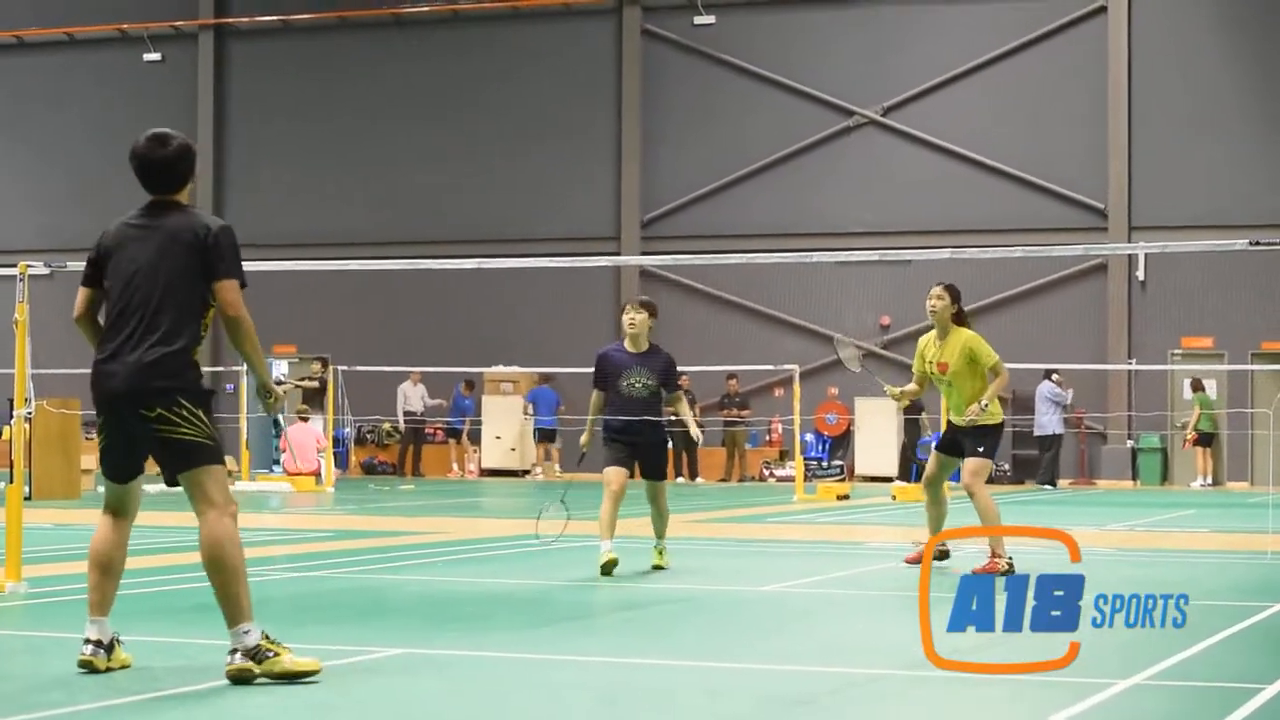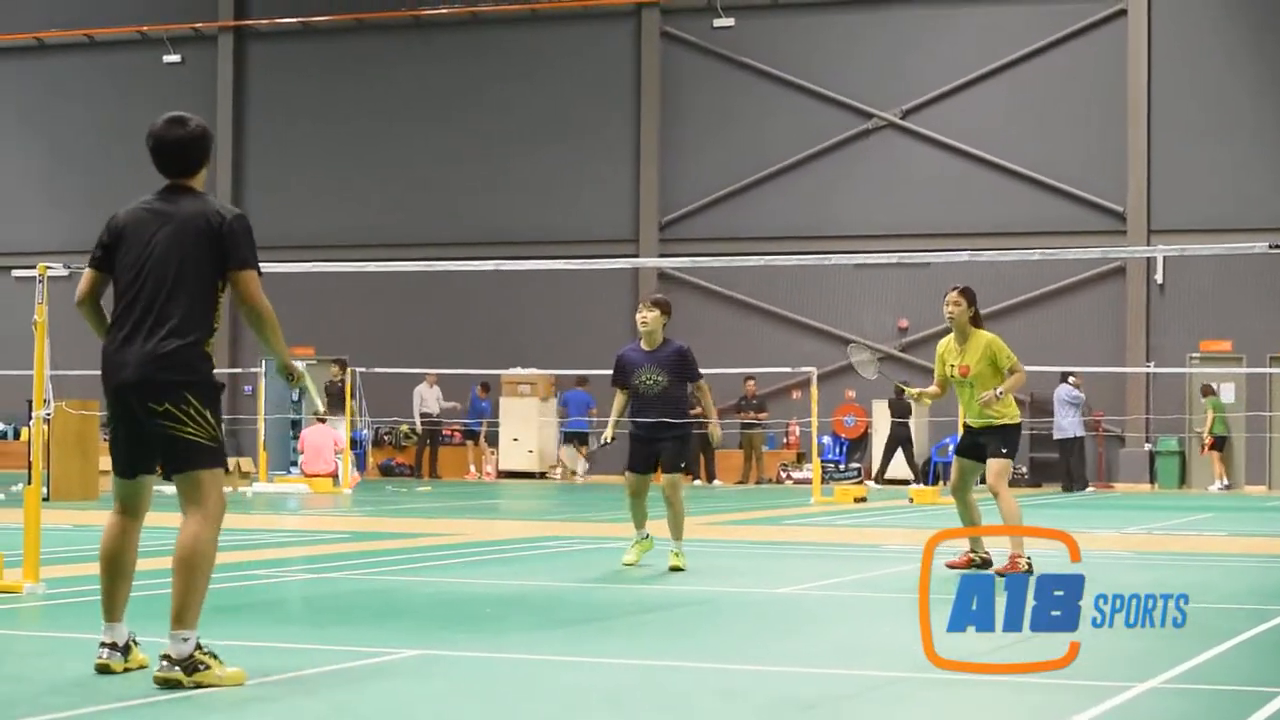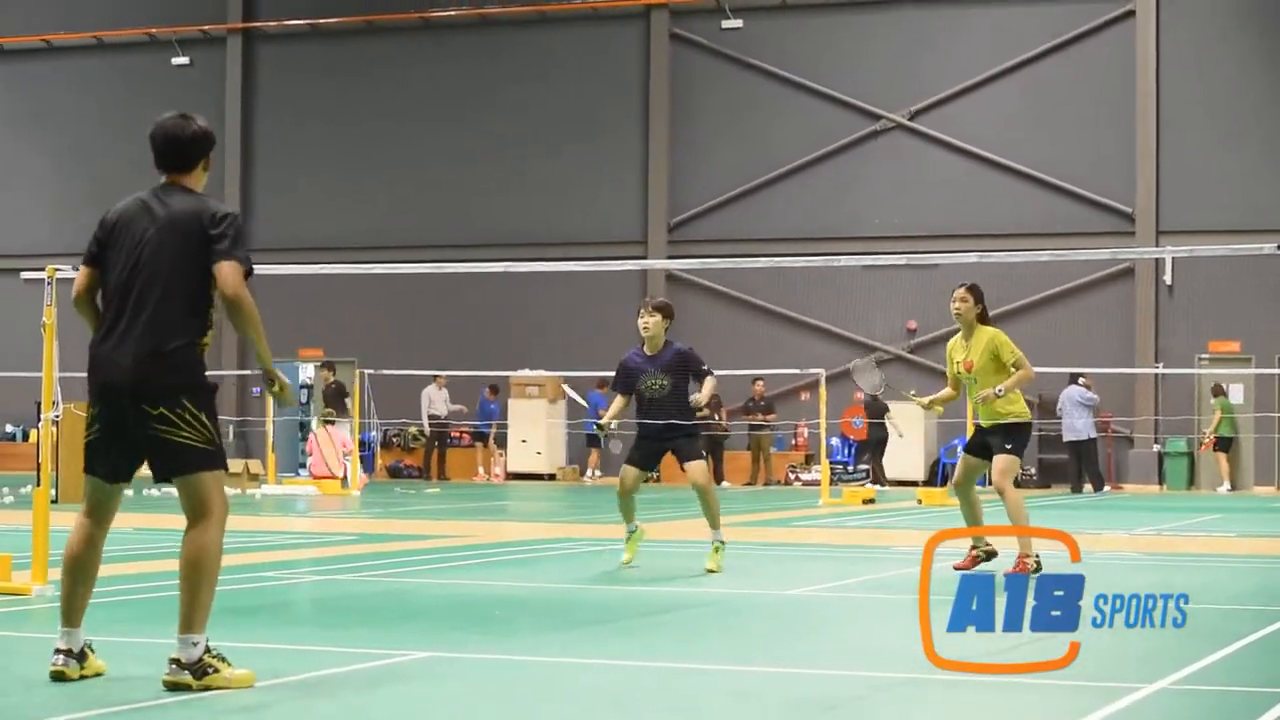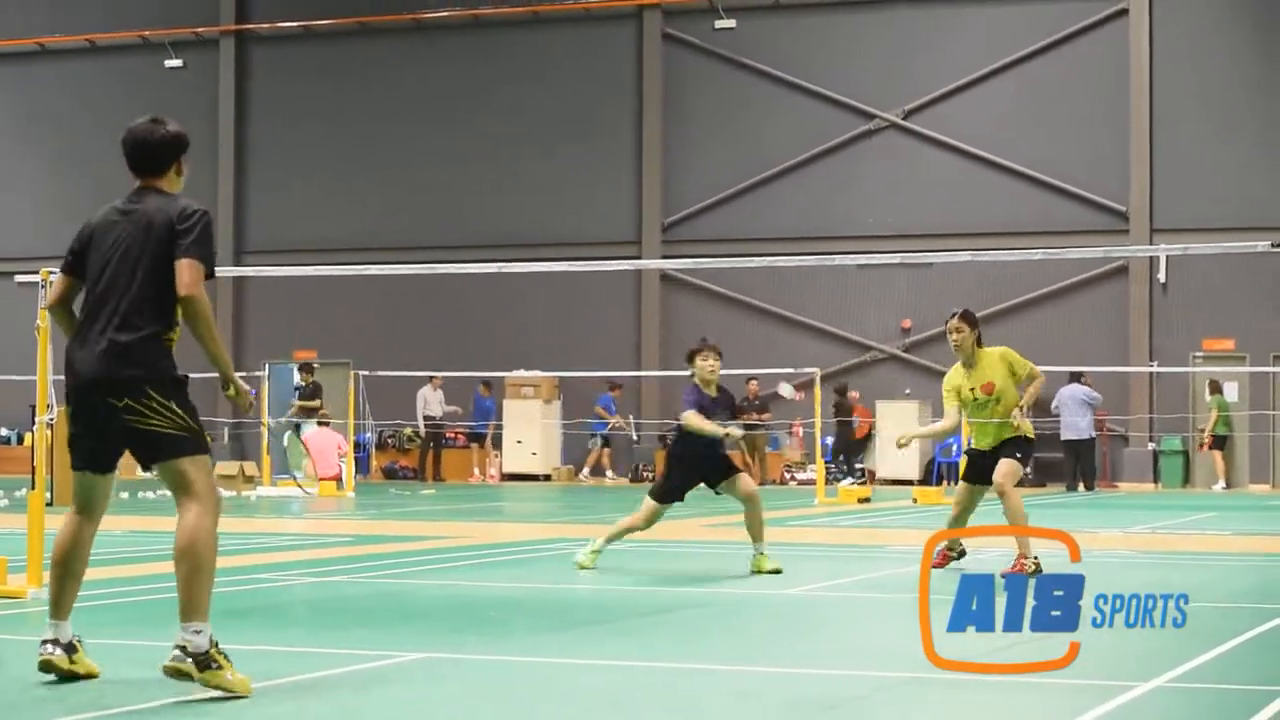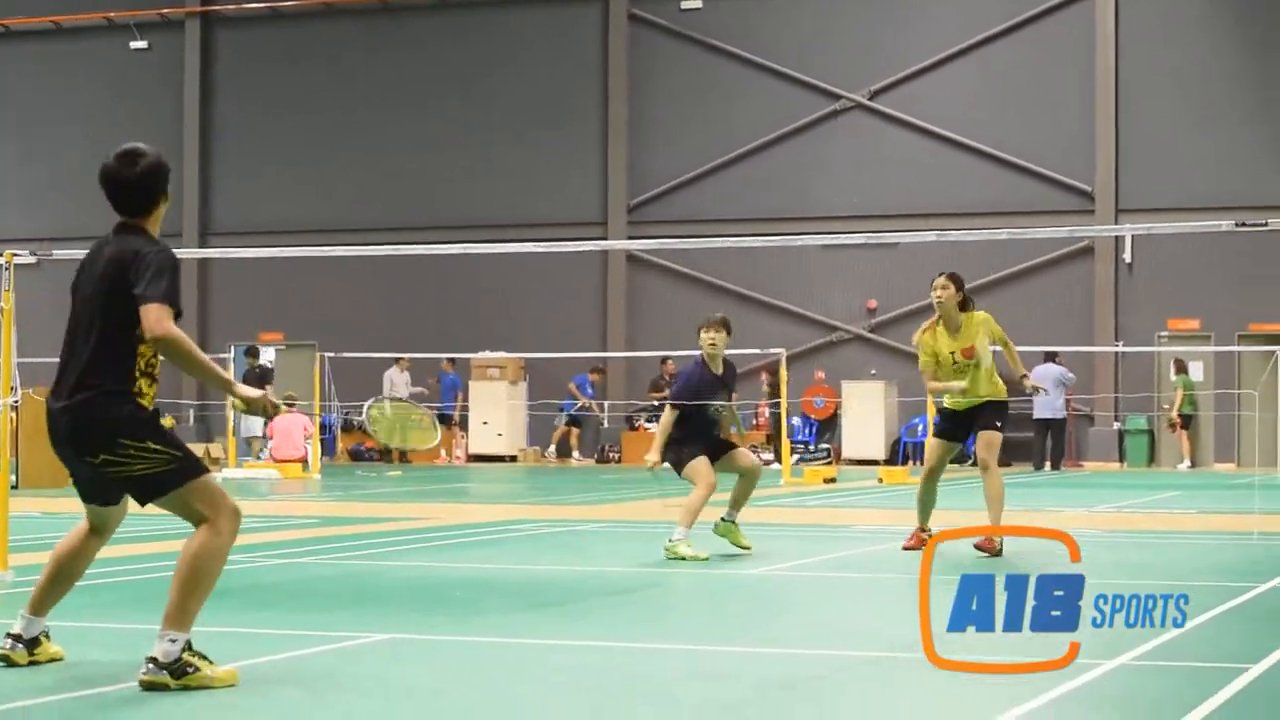
dt=0.4s
person 1, frame 1
left shoulder: (113, 235)
right shoulder: (210, 232)
left elbow: (82, 314)
right elbow: (232, 312)
right wrist: (265, 380)
left hip: (110, 384)
right hip: (168, 384)
left knee: (117, 507)
right knee: (216, 507)
left ankle: (97, 639)
right ankle: (248, 645)
person 1, frame 2
left shoulder: (124, 218)
right shoulder: (224, 220)
left elbow: (85, 297)
right elbow: (252, 300)
right wrist: (285, 359)
left hip: (121, 376)
right hip: (179, 375)
left knee: (127, 506)
right knee: (203, 507)
left ankle: (114, 642)
right ankle: (181, 653)
person 1, frame 3
left shoulder: (119, 214)
right shoulder: (215, 217)
left elbow: (81, 294)
right elbow: (233, 291)
right wrist: (269, 366)
left hip: (108, 378)
right hip: (172, 379)
left knee: (95, 511)
right knee: (208, 510)
left ankle: (69, 647)
right ankle: (190, 657)
person 1, frame 4
left shoulder: (99, 221)
right shoulder: (187, 215)
left elbow: (57, 301)
right elbow: (189, 292)
right wrist: (228, 373)
left hip: (85, 375)
right hip: (141, 373)
left knee: (85, 507)
right knee: (200, 497)
left ankle: (58, 640)
right ankle: (195, 644)
person 1, frame 5
left shoulder: (95, 256)
right shoulder: (152, 256)
right elbow: (159, 332)
right wrist: (233, 387)
left hip: (67, 418)
right hip: (113, 421)
left knee: (100, 523)
right knee: (219, 516)
right ankle: (168, 655)
person 2, frame 1
left shoulder: (968, 340)
right shoulder: (925, 343)
left elbow: (1002, 374)
right elbow: (919, 385)
left wrist: (983, 404)
right wrist: (902, 392)
left hip: (984, 423)
right hip: (956, 422)
left knee: (972, 484)
right knee: (930, 480)
left ankle: (1001, 557)
right ankle: (936, 544)
person 2, frame 2
left shoulder: (989, 342)
right shoulder: (944, 346)
left elbow: (1020, 373)
right elbow: (940, 388)
left wrist: (998, 392)
right wrist: (921, 393)
left hip: (1002, 423)
right hip: (973, 425)
left knee: (996, 485)
right knee: (958, 487)
left ankle: (1020, 558)
right ankle: (978, 552)
person 2, frame 3
left shoulder: (993, 337)
right shoulder: (953, 345)
left elbow: (1027, 371)
right elbow: (953, 389)
left wrist: (998, 390)
right wrist: (932, 399)
left hip: (1012, 421)
right hip: (985, 424)
left knee: (1001, 483)
right knee: (960, 483)
left ankle: (1028, 558)
right ankle: (981, 546)
person 2, frame 4
left shoulder: (1001, 355)
right shoulder: (952, 378)
left elbow: (1038, 378)
right elbow: (950, 422)
left wrist: (1022, 407)
right wrist: (915, 434)
left hip: (1017, 437)
right hip: (982, 446)
left knee: (1002, 484)
right knee: (959, 513)
left ankle: (1027, 558)
right ankle: (952, 548)
person 2, frame 5
left shoulder: (981, 321)
right shoulder: (928, 337)
left elbow: (1005, 343)
right elbow: (930, 384)
left wrist: (1023, 375)
right wrist: (956, 386)
left hip: (991, 401)
right hip: (954, 408)
left knee: (986, 460)
right knee: (930, 471)
left ankle: (994, 535)
right ankle: (922, 531)
person 3, frame 1
left shoulder: (663, 358)
right shoulder: (607, 356)
left elbow: (676, 396)
right elbow: (599, 395)
left wrist: (691, 423)
right wrist: (588, 430)
left hip: (653, 438)
right hip: (618, 437)
left knee: (657, 498)
right knee: (613, 488)
left ankle: (660, 547)
right ankle: (606, 551)
person 3, frame 2
left shoulder: (679, 352)
right shoulder: (626, 356)
left elbow: (700, 386)
right elbow: (622, 393)
left wrist: (713, 420)
right wrist: (611, 426)
left hip: (675, 432)
right hip: (641, 434)
left knee: (671, 491)
right knee: (635, 492)
left ankle: (677, 550)
right ankle: (642, 539)
person 3, frame 3
left shoulder: (681, 353)
right shoulder: (629, 361)
left elbow: (709, 377)
right elbow: (623, 396)
left wrist: (705, 394)
right wrist: (608, 418)
left hip: (683, 430)
right hip: (648, 434)
left knee: (701, 481)
right knee: (625, 487)
left ankle: (717, 542)
right ankle: (632, 533)
person 3, frame 4
left shoulder: (726, 396)
right shoulder: (691, 396)
right elbow: (688, 420)
right wrist: (723, 431)
left hip: (714, 461)
right hip: (681, 465)
left knee: (751, 493)
right knee: (644, 519)
left ankle: (760, 555)
right ankle: (597, 546)
person 3, frame 5
left shoulder: (729, 369)
right shoulder: (691, 375)
right elbow: (670, 412)
left wrist: (740, 427)
right wrist: (655, 450)
left hip: (709, 437)
right hip: (681, 440)
left knee: (752, 467)
right knee: (707, 483)
left ankle: (727, 523)
right ankle: (677, 542)
